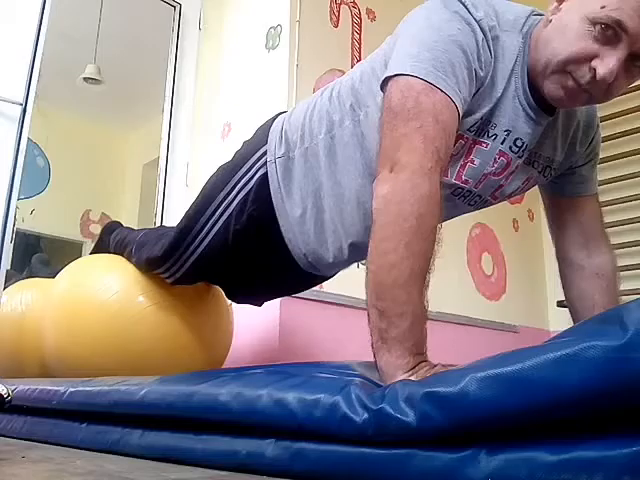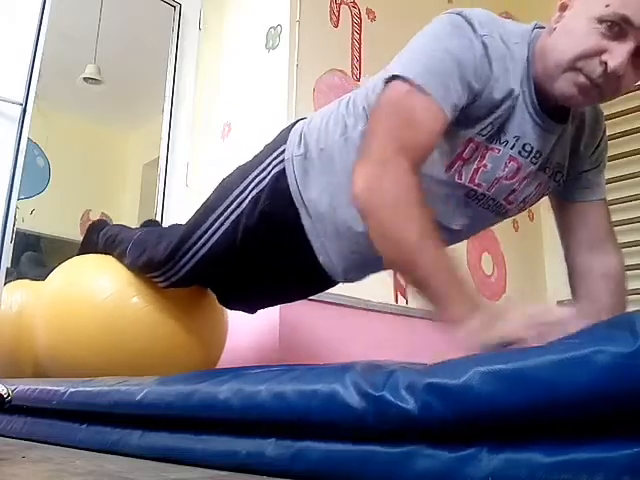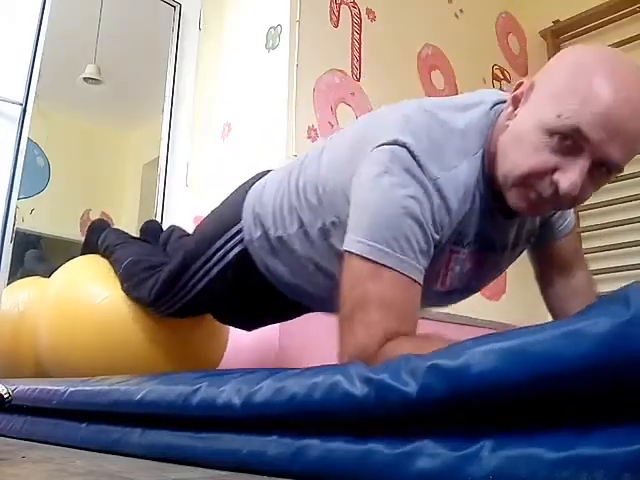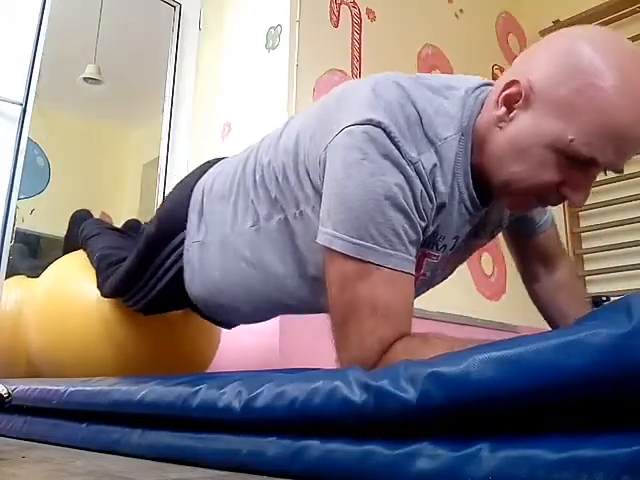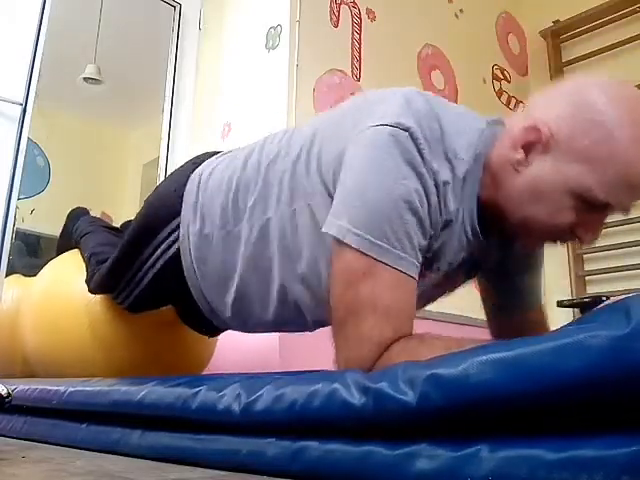
dt=0.4s
person 1, frame 1
left shoulder: (577, 127)
left elbow: (586, 250)
right elbow: (405, 176)
right wrist: (404, 364)
right hip: (282, 177)
left knee: (240, 287)
right knee: (176, 262)
left ankle: (133, 242)
right ankle: (120, 241)
person 1, frame 2
left shoulder: (586, 132)
left elbow: (595, 253)
right elbow: (377, 172)
right wrist: (475, 314)
right hip: (297, 186)
left knee: (233, 294)
right knee: (171, 265)
left ankle: (159, 236)
right ankle: (110, 237)
person 1, frame 3
left shoulder: (546, 176)
right shoulder: (413, 158)
left elbow: (566, 273)
right elbow: (368, 355)
right hip: (261, 239)
left knee: (228, 313)
right knee: (157, 291)
left ankle: (166, 240)
right ankle: (109, 240)
person 1, frame 4
left shoulder: (513, 149)
right shoulder: (385, 140)
left elbow: (547, 266)
right elbow: (371, 359)
right hip: (206, 226)
right knee: (127, 288)
left ankle: (134, 236)
right ankle: (93, 233)
person 1, frame 5
left shoulder: (515, 205)
right shoulder: (406, 143)
left elbow: (524, 344)
right elbow: (367, 362)
right hip: (199, 217)
left knee: (195, 317)
right knee: (118, 287)
left ankle: (103, 230)
right ankle: (86, 231)
